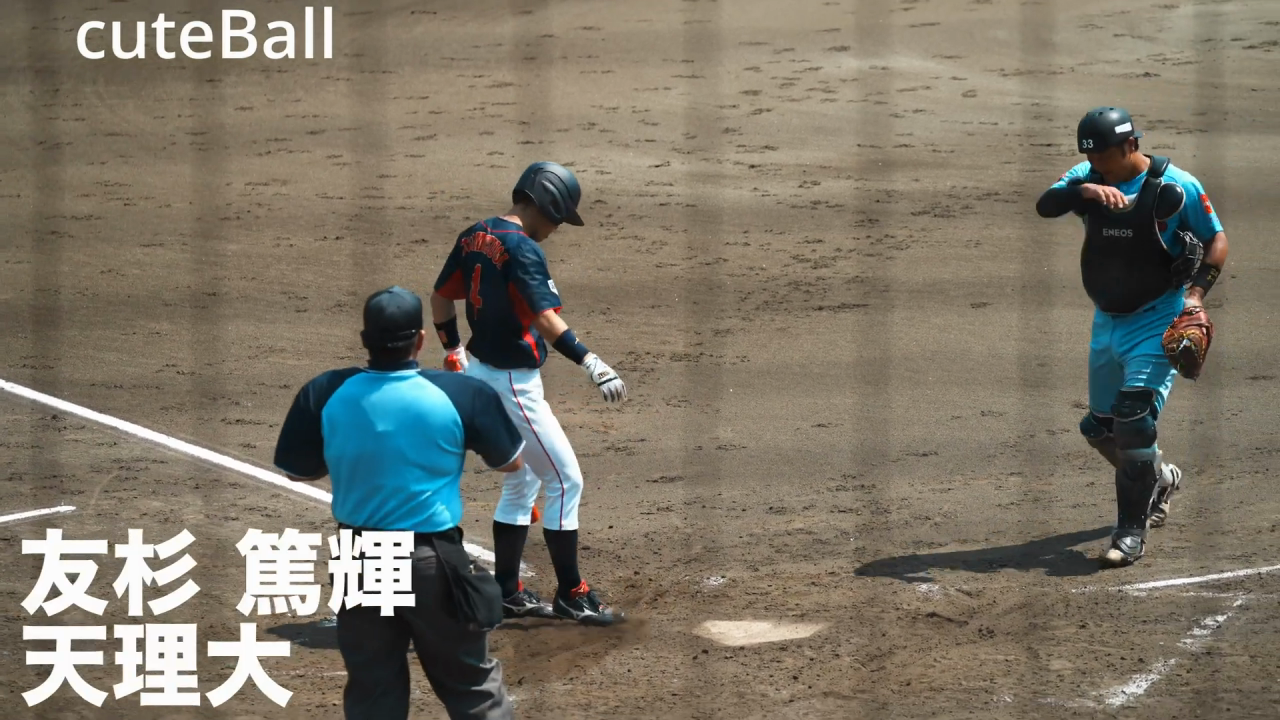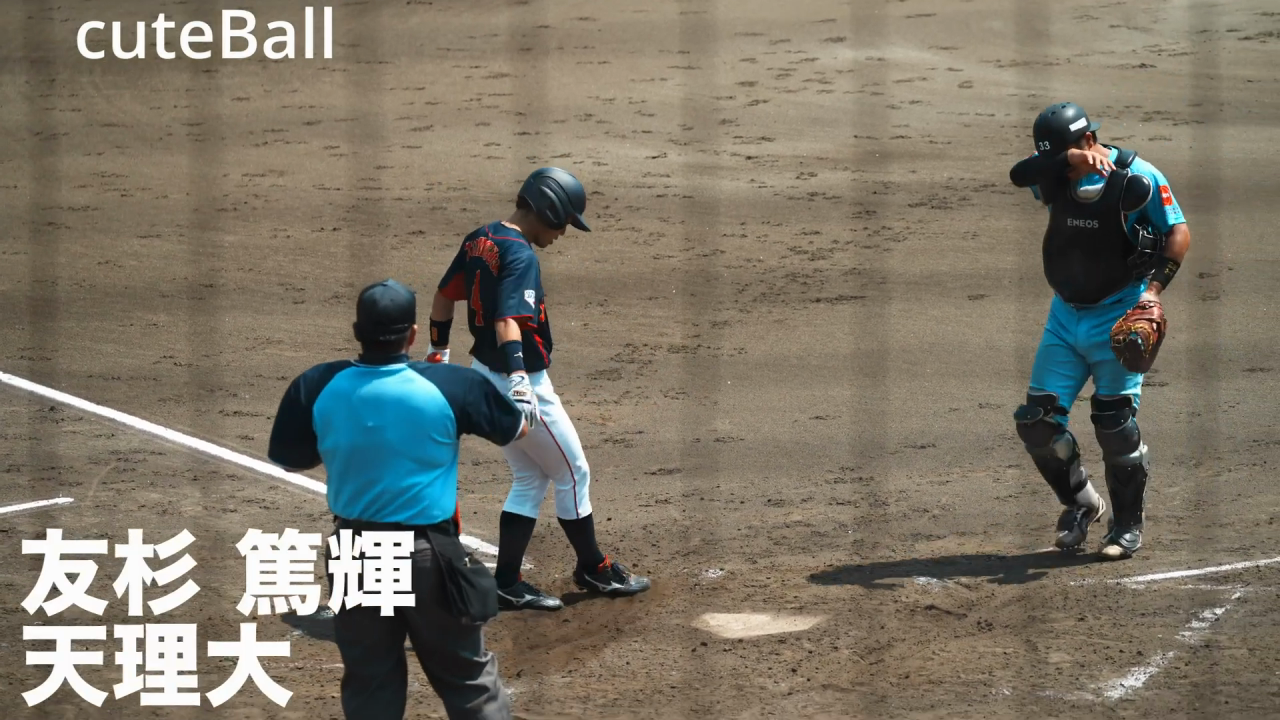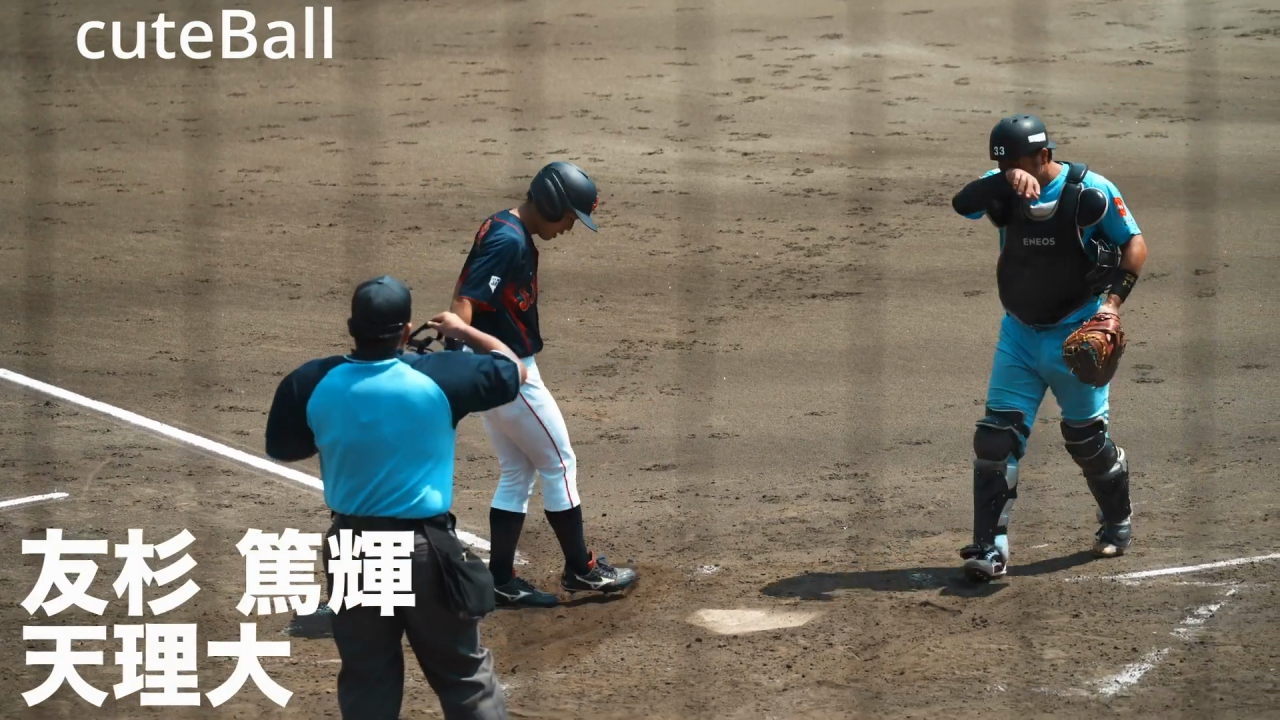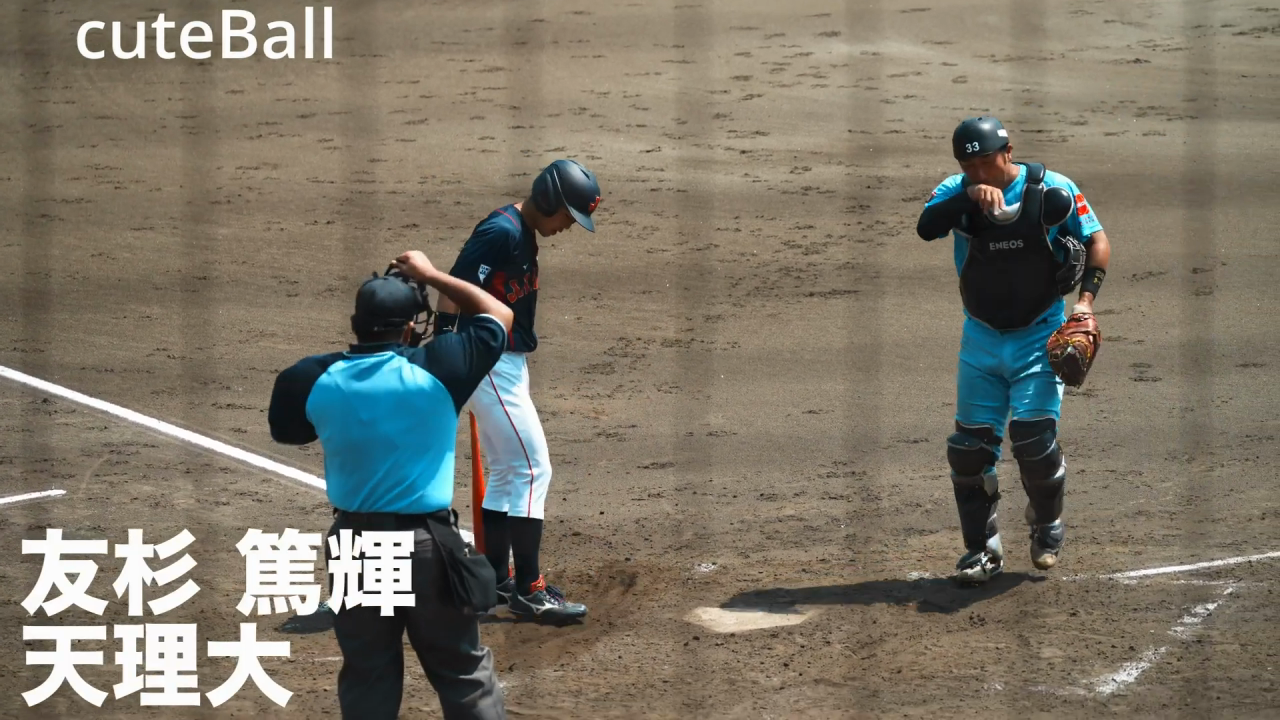
dt=0.2s
person 1, frame 1
left shoulder: (1176, 185)
right shoulder: (1086, 178)
left elbow: (1217, 240)
right elbow: (1045, 205)
left wrist: (1197, 294)
right wrist: (1086, 191)
left hip: (1156, 324)
right hip: (1106, 325)
left knee: (1133, 420)
right knee: (1100, 428)
left ankle: (1130, 532)
right ankle: (1160, 478)
person 1, frame 2
left shoulder: (1139, 176)
right shoulder: (1054, 172)
left elbow: (1178, 234)
right elbow: (1019, 174)
left wrist: (1155, 289)
right wrist: (1069, 156)
left hip: (1118, 318)
right hip: (1065, 317)
left knee: (1115, 425)
right knee: (1037, 421)
left ankle: (1128, 526)
right ankle: (1079, 502)
person 1, frame 3
left shoulder: (1092, 190)
right shoulder: (1000, 191)
left elbow: (1135, 245)
right elbow: (961, 204)
left wrist: (1113, 302)
right wrist: (1006, 178)
left hip: (1075, 337)
right hip: (1019, 337)
left knee: (1086, 437)
right knee: (996, 437)
left ankle: (1117, 521)
right ankle: (990, 548)
person 1, frame 4
left shoulder: (1054, 190)
right shoulder: (957, 193)
left elbow: (1097, 241)
right elbow: (926, 228)
left wrist: (1087, 298)
right wrist: (972, 194)
left hip: (1039, 337)
right hip: (981, 339)
left knee: (1034, 444)
right knee: (972, 448)
left ankle: (1048, 525)
right ankle: (983, 548)
person 2, frame 1
left shoulder: (474, 236)
right shoulder: (522, 248)
left elbow: (441, 297)
right elbow: (545, 318)
left wrist: (453, 350)
right wrist: (590, 363)
left hip: (483, 375)
right hip: (512, 384)
left knee: (520, 485)
right knee: (564, 481)
left ankle: (506, 591)
right ankle: (571, 595)
person 2, frame 2
left shoulder: (479, 240)
right shoulder: (520, 255)
left elbow: (443, 297)
right elbow: (507, 323)
left wrist: (438, 350)
right wrist: (519, 382)
left hip: (486, 375)
right hip: (519, 382)
left knee: (532, 479)
right knee: (572, 474)
left ankle: (507, 583)
right ankle: (595, 570)
person 2, frame 3
left shoulder: (497, 227)
right shoulder: (511, 241)
left elbow: (466, 291)
right elbow: (464, 300)
left knee: (517, 473)
right knee: (558, 465)
left ankle: (502, 580)
right ankle: (582, 567)
person 2, frame 4
left shoulder: (523, 231)
right shoulder: (502, 231)
left hip: (504, 364)
right hip: (494, 367)
left knee: (506, 472)
right knee: (532, 471)
left ankle: (501, 580)
right ankle: (531, 590)
person 3, frame 1
left shoulder: (323, 394)
right shoulder: (464, 395)
left elbow: (299, 471)
right elbow: (511, 463)
right hip: (432, 563)
right knee: (472, 683)
person 3, frame 2
left shoulder: (315, 388)
right shoulder: (455, 386)
left elbow: (291, 461)
right elbow: (516, 429)
right hip: (428, 555)
left knee: (369, 680)
right knee: (468, 676)
person 3, frame 3
left shoulder: (310, 384)
right shoulder: (444, 376)
left elbow: (284, 451)
right elbow: (515, 372)
right wrist: (462, 330)
right hip: (426, 549)
left knee: (365, 675)
right knee: (462, 671)
person 3, frame 4
left shoulder: (311, 380)
right shoulder: (437, 370)
left elbow: (286, 432)
right elbow: (500, 317)
right wrist: (435, 277)
right hip: (426, 546)
left knee: (366, 672)
right knee: (463, 670)
